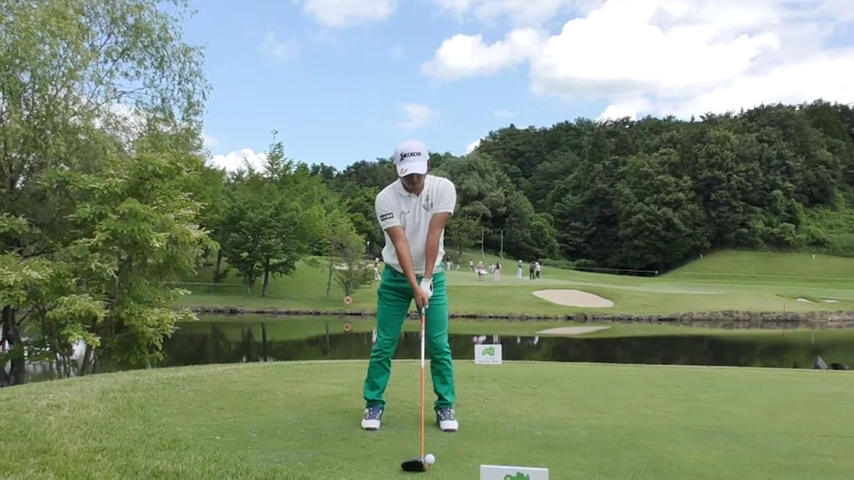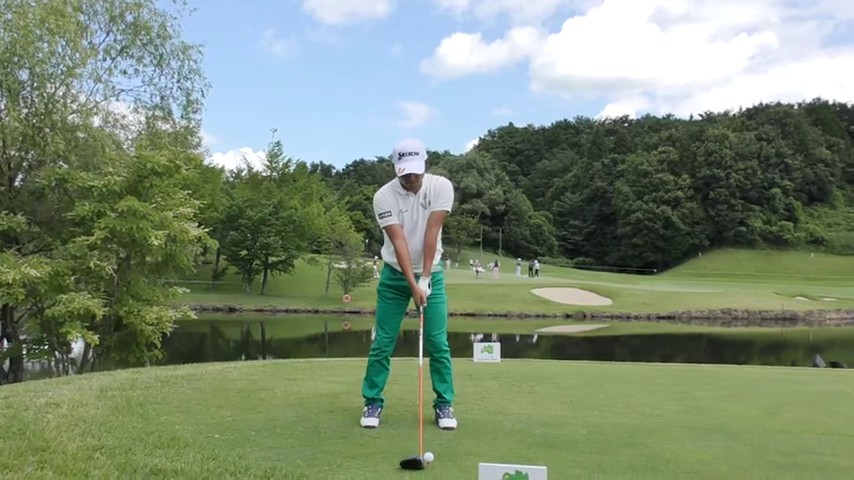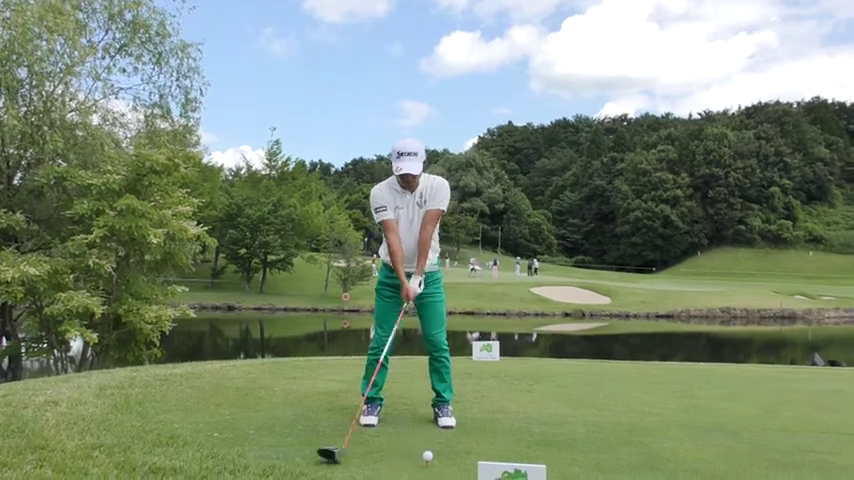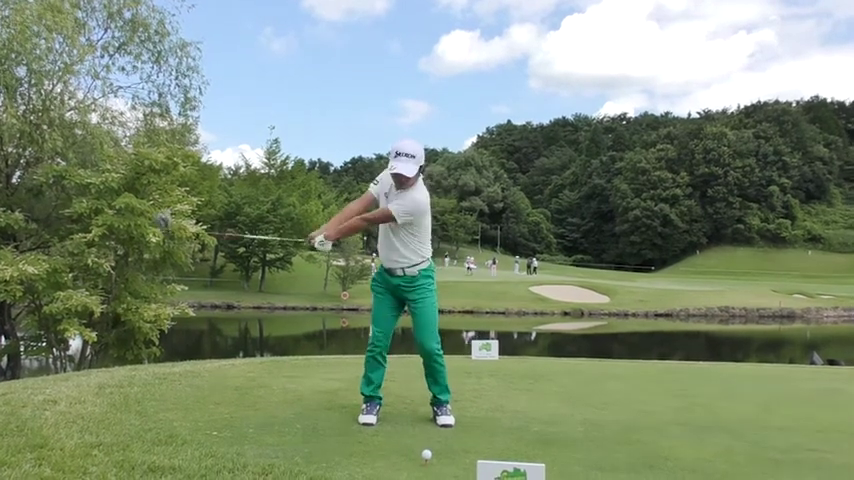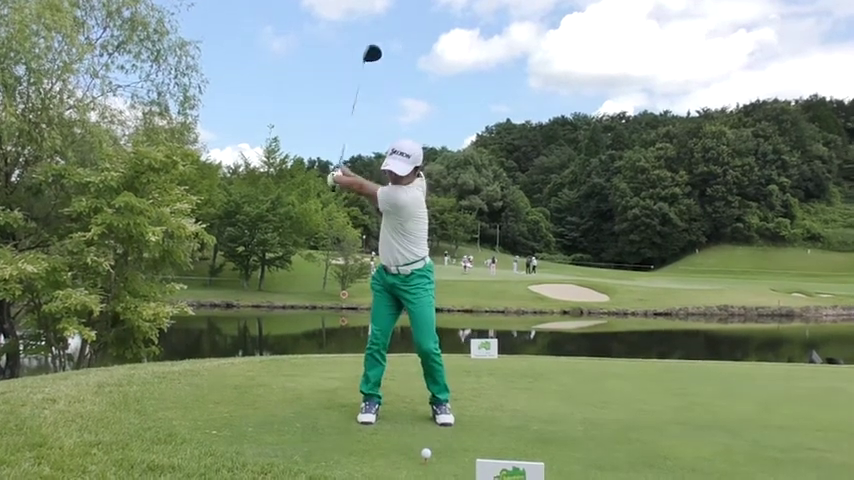
dt=0.4s
person 1, frame 1
left shoulder: (444, 188)
right shoulder: (386, 198)
left elbow: (434, 234)
right elbow: (400, 243)
left wrist: (427, 279)
right wrist: (414, 286)
left hip: (433, 276)
right hip: (396, 278)
left knee: (439, 345)
right knee: (384, 344)
left ankle: (445, 406)
right ankle: (373, 404)
person 1, frame 2
left shoulder: (441, 187)
right shoulder: (384, 197)
left elbow: (431, 233)
right elbow: (398, 241)
left wrist: (425, 278)
right wrist: (412, 284)
left hip: (431, 274)
right hip: (394, 276)
left knee: (438, 343)
right knee: (383, 342)
left ankle: (444, 404)
right ankle: (372, 402)
person 1, frame 3
left shoulder: (439, 186)
right shoulder: (381, 192)
left elbow: (426, 232)
right elbow: (392, 238)
left wrist: (418, 275)
right wrist: (403, 279)
left hip: (428, 274)
right hip: (395, 275)
left knee: (437, 342)
right knee: (381, 342)
left ankle: (443, 403)
right ankle: (372, 401)
person 1, frame 4
left shoulder: (416, 199)
right shoulder: (387, 178)
left elbow: (368, 220)
right elbow: (358, 205)
left wrist: (331, 236)
right wrist: (326, 229)
left hip: (418, 279)
right hip: (387, 276)
left knee: (429, 344)
right knee: (378, 341)
left ankle: (441, 402)
right ankle: (371, 400)
person 1, frame 5
left shoulder: (403, 197)
right shoulder: (416, 180)
left elbow: (365, 189)
right elbow: (376, 189)
left wrist: (339, 178)
right wrist: (347, 176)
left hip: (415, 278)
right hip: (386, 275)
left knee: (426, 344)
right knee: (377, 339)
left ankle: (440, 401)
right ankle: (371, 399)
